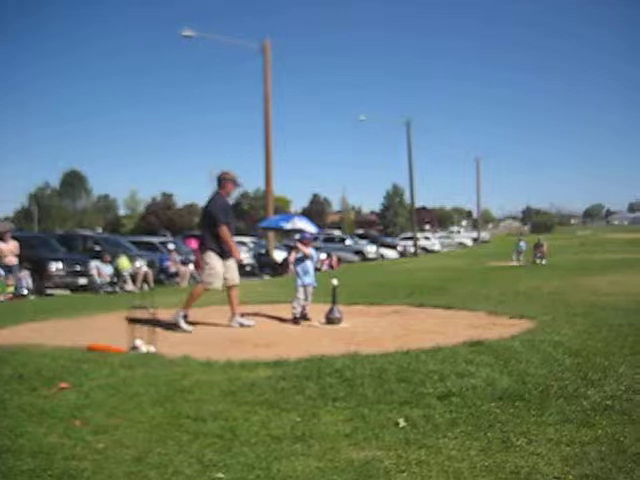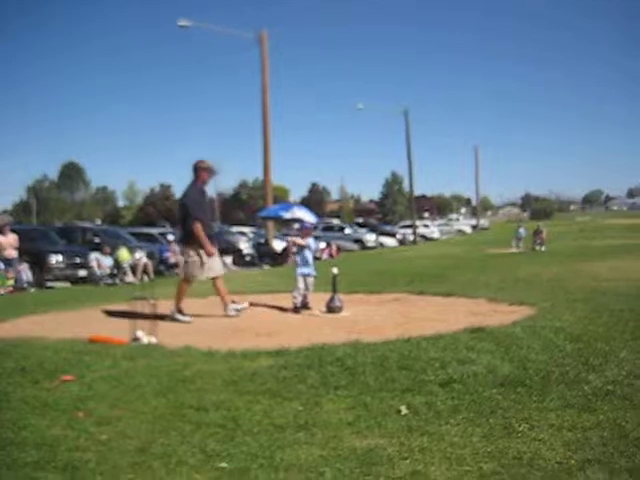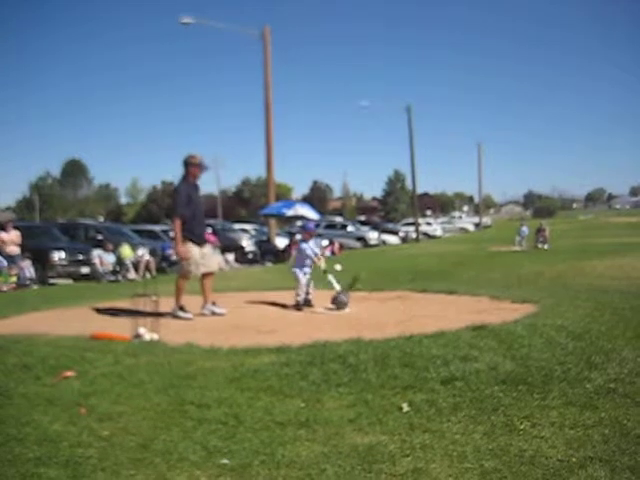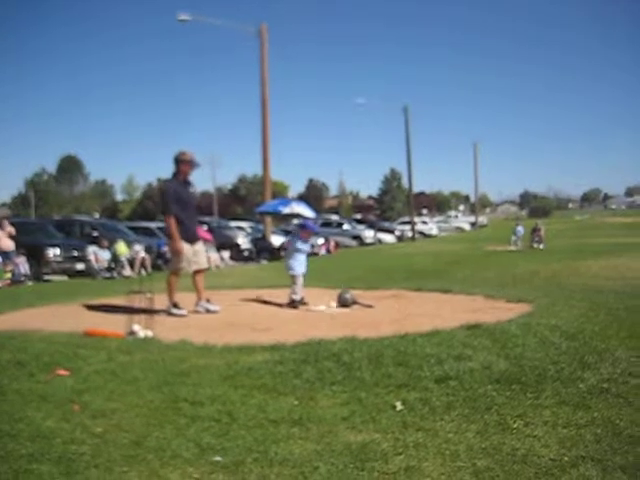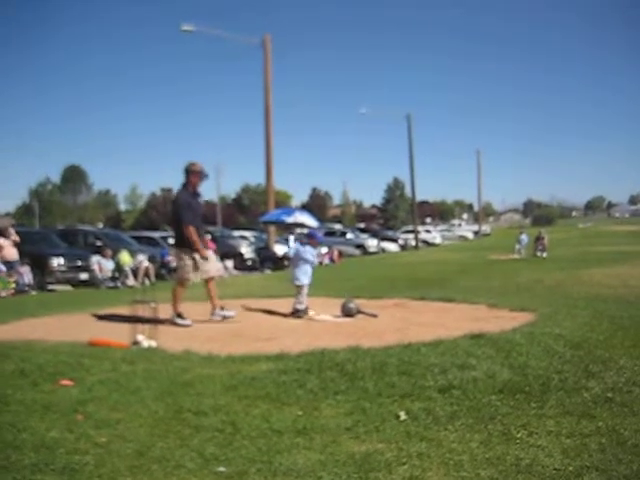
dt=0.3s
person 1, frame 1
left shoulder: (222, 202)
right shoulder: (217, 202)
right elbow: (222, 228)
left wrist: (231, 250)
right wrist: (234, 249)
left hip: (223, 251)
right hip: (212, 250)
left knee: (233, 283)
right knee: (206, 283)
left ankle: (236, 317)
right ankle: (182, 313)
person 1, frame 2
left shoulder: (201, 192)
right shoulder: (191, 194)
right elbow: (194, 223)
left wrist: (208, 243)
right wrist: (207, 245)
left hip: (204, 243)
right hip: (193, 243)
left knee: (216, 273)
right knee: (188, 277)
left ankle: (228, 305)
right ankle: (177, 310)
person 1, frame 3
left shoulder: (194, 187)
right shoulder: (181, 190)
right elbow: (177, 219)
right wrist: (179, 244)
left hip: (201, 238)
right hip: (189, 240)
left knee: (209, 270)
right knee: (185, 273)
left ankle: (208, 304)
right ankle: (178, 307)
person 1, frame 4
left shoulder: (188, 185)
right shoulder: (170, 188)
right elbow: (169, 217)
left wrist: (197, 232)
right wrist: (177, 241)
left hip: (194, 237)
right hip: (180, 237)
left knee: (200, 268)
right knee: (176, 270)
left ankle: (201, 302)
right ankle: (172, 304)
person 1, frame 5
left shoulder: (196, 195)
right shoulder: (182, 198)
right elbow: (187, 227)
left wrist: (204, 244)
right wrist: (200, 248)
left hip: (200, 245)
right hip: (187, 247)
left knee: (211, 276)
right knee: (183, 280)
left ankle: (216, 310)
right ankle: (176, 314)
